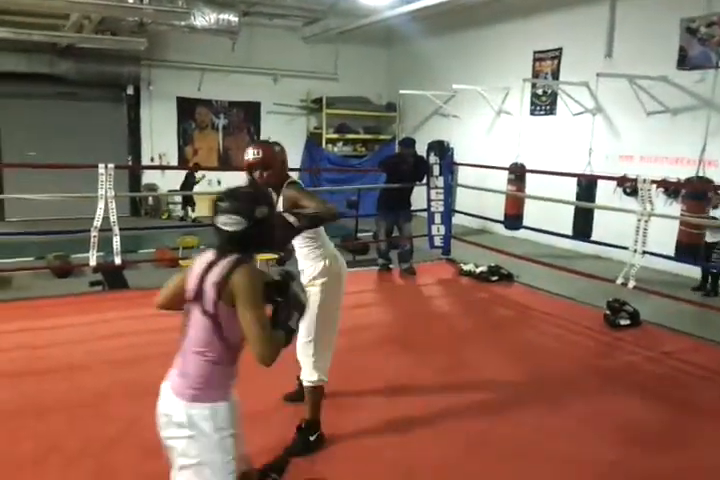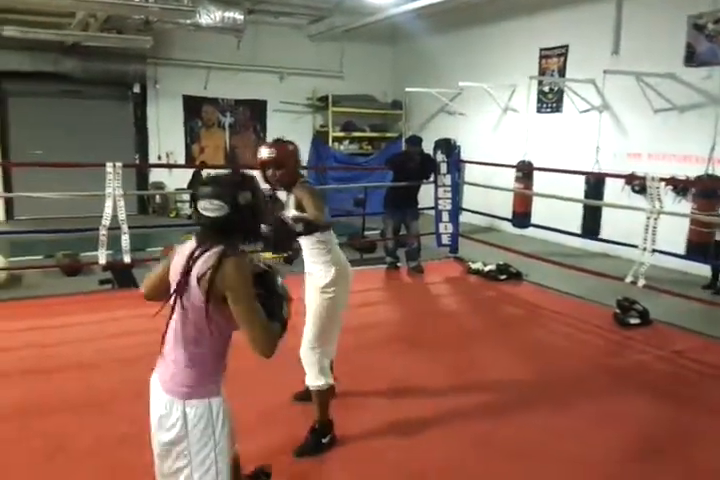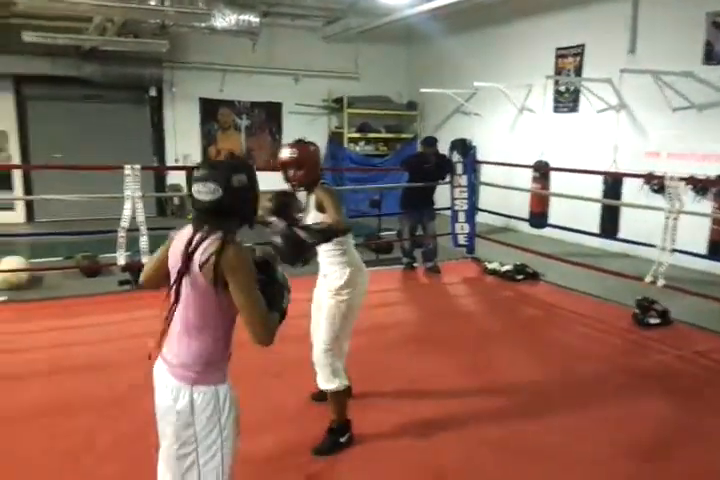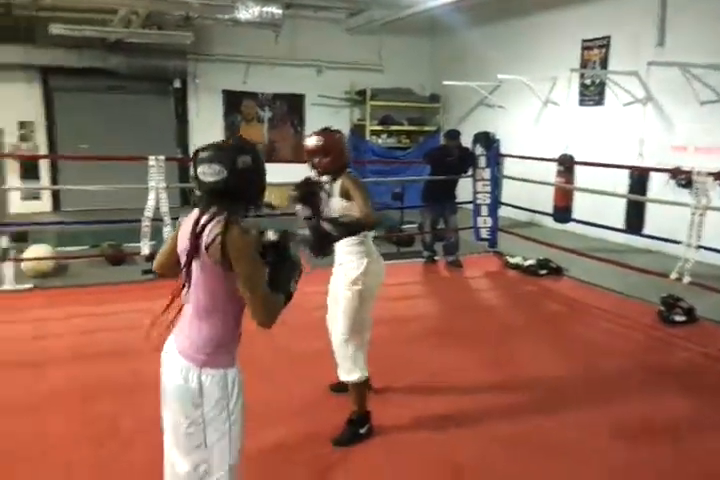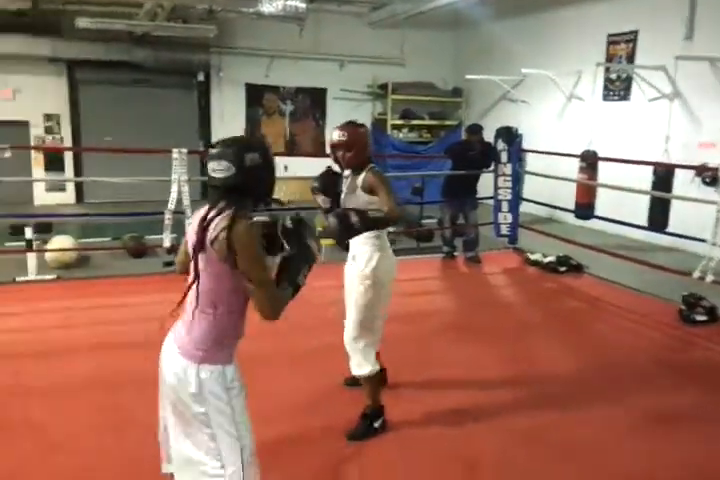
dt=0.1s
person 1, frame 1
left shoulder: (205, 259)
right shoulder: (244, 275)
left elbow: (165, 301)
right elbow: (264, 353)
right wrist: (288, 311)
left hip: (179, 391)
right hip: (197, 407)
left knee: (233, 453)
person 1, frame 2
left shoulder: (187, 250)
right shoulder: (233, 266)
left elbow: (148, 291)
right elbow: (264, 346)
right wrist: (276, 305)
left hip: (171, 387)
right hip: (191, 402)
left knee: (222, 451)
person 1, frame 3
left shoulder: (184, 236)
right shoulder: (230, 252)
left elbow: (147, 278)
right elbow: (263, 334)
right wrist: (275, 294)
left hip: (170, 372)
right hip: (198, 388)
person 1, frame 4
left shoulder: (194, 220)
right shoulder: (235, 235)
left elbow: (162, 267)
right elbow: (265, 316)
right wrist: (285, 271)
left hip: (179, 356)
right hip: (207, 371)
person 1, frame 5
left shoulder: (204, 215)
right shoulder: (241, 228)
right elbow: (270, 308)
right wrist: (298, 255)
left hip: (178, 353)
right hip: (205, 367)
person 2, frame 1
left shoulder: (292, 192)
right shoulder: (279, 194)
left elbow: (330, 212)
left hip: (322, 269)
right hip: (311, 267)
left knee: (308, 344)
right knee: (311, 336)
left ankle: (311, 428)
right ankle: (310, 385)
person 2, frame 2
left shoulder: (303, 193)
right shoulder: (290, 194)
left elbow: (320, 223)
right elbow: (292, 232)
left wrist: (294, 225)
left hip: (328, 275)
right hip: (318, 270)
left knee: (312, 348)
right knee: (318, 340)
left ankle: (323, 429)
right ankle: (321, 387)
person 2, frame 3
left shoulder: (324, 194)
right shoulder: (305, 197)
left elbow: (340, 225)
left hip: (343, 276)
right hip: (329, 273)
left knee: (326, 349)
right knee: (322, 337)
left ankle: (341, 428)
right ankle: (338, 387)
person 2, frame 4
left shoulder: (349, 182)
right shoulder: (325, 185)
left elbow: (369, 218)
right elbow: (321, 223)
left wrist: (338, 228)
right wrist: (308, 205)
left hip: (359, 266)
right hip: (344, 263)
left knee: (346, 340)
right knee: (338, 328)
left ankle: (361, 419)
right ankle: (356, 379)
person 2, frame 5
left shoulder: (372, 178)
right shoulder: (345, 178)
left elbow: (398, 213)
right elbow: (339, 220)
left wrist: (365, 219)
right wrist: (327, 199)
left hip: (372, 260)
right hip: (357, 257)
left knee: (356, 335)
right knee: (363, 325)
left ankle: (375, 414)
right ankle: (373, 373)
person 3, frame 1
left shoulder: (419, 162)
right shoulder: (392, 160)
right elbow: (382, 167)
left hip: (404, 204)
right hip: (387, 203)
left knee: (407, 235)
right knee: (384, 235)
left ankle: (405, 264)
right ankle: (384, 262)
person 3, frame 2
left shoulder: (425, 160)
right shoulder: (399, 158)
right elbow: (389, 165)
left hip: (411, 202)
right hip: (394, 201)
left knee: (414, 233)
right knee: (391, 233)
left ankle: (413, 262)
right ankle: (391, 261)
person 3, frame 3
left shoulder: (441, 161)
right shoulder: (415, 159)
right elbow: (405, 166)
left hip: (427, 203)
right hip: (410, 202)
left knee: (430, 233)
right knee: (407, 233)
left ankle: (430, 262)
right ankle: (408, 261)
person 3, frame 4
left shoulder: (464, 154)
right shoulder: (437, 152)
right elbow: (428, 159)
left hip: (448, 196)
right hip: (432, 195)
left knee: (452, 227)
right knee: (429, 226)
left ankle: (451, 256)
right ankle: (429, 254)
person 3, frame 5
left shoulder: (486, 149)
right shoulder: (459, 147)
right elbow: (449, 153)
left hip: (469, 191)
right hip: (452, 190)
left knee: (472, 223)
right knee: (449, 222)
left ankle: (471, 252)
right ankle: (448, 250)
